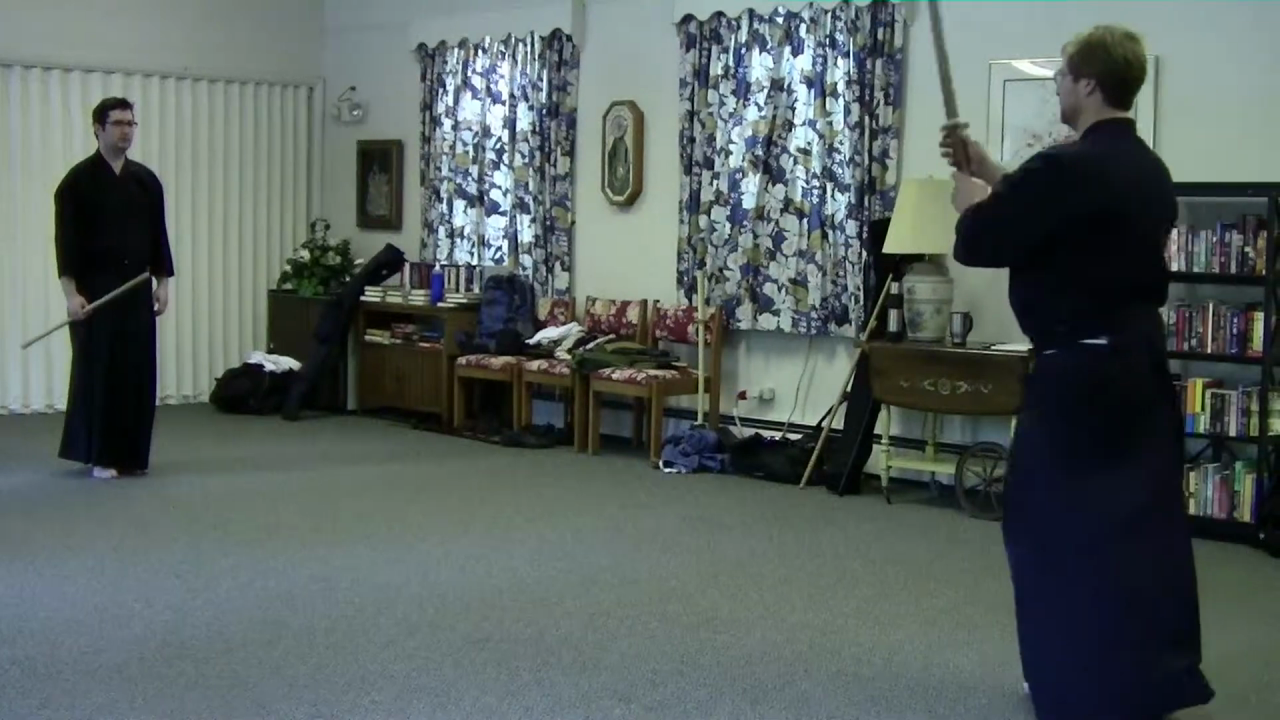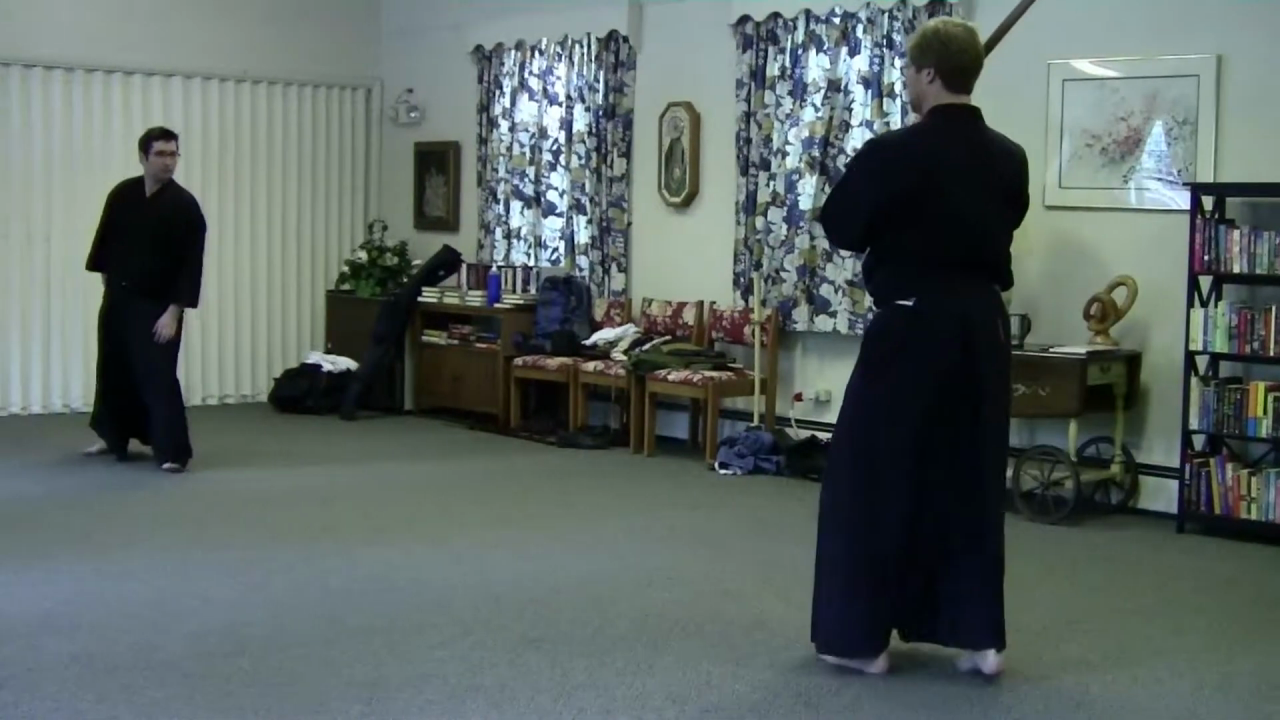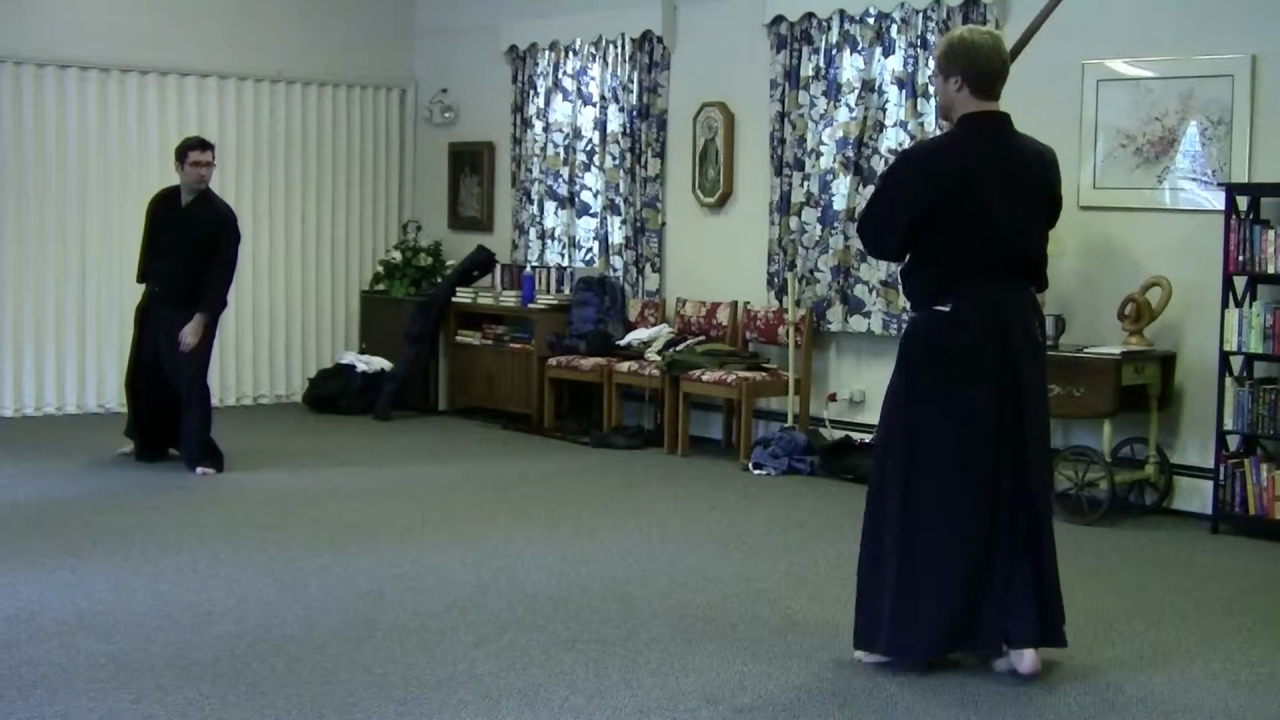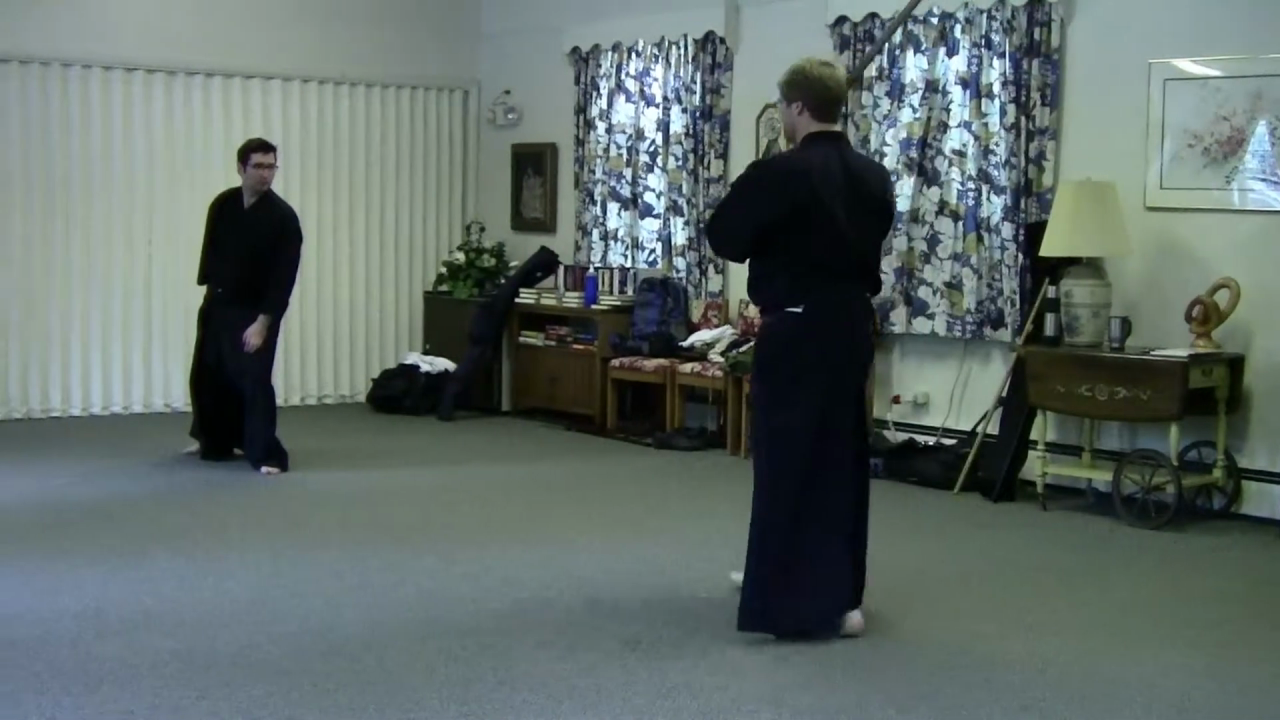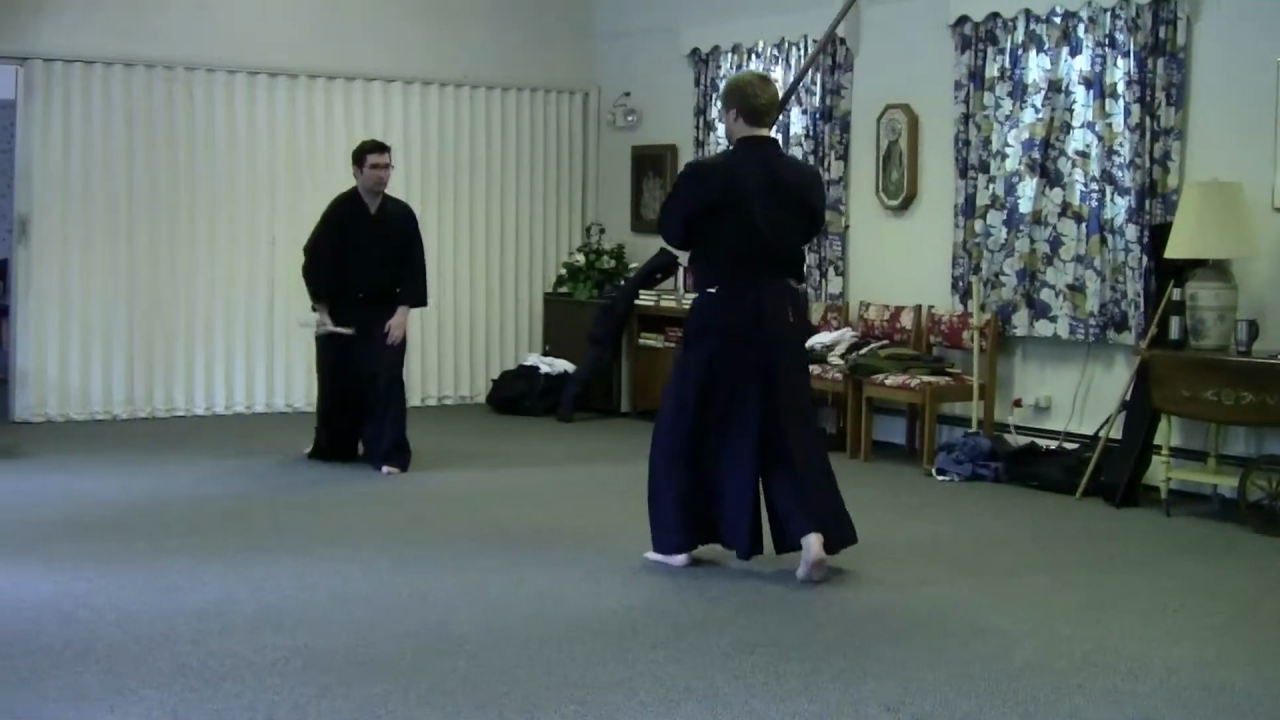
dt=1s
person 1, frame 1
left shoulder: (1069, 166)
right shoulder: (1146, 170)
left elbow: (982, 240)
left wrist: (970, 199)
right wrist: (990, 172)
left hip: (1083, 366)
right hip: (1133, 361)
left knee: (1067, 524)
right knee: (1128, 522)
person 1, frame 2
left shoulder: (892, 153)
right shoulder: (1008, 158)
left elbow: (840, 227)
left hip: (911, 327)
right hip: (981, 327)
left knee: (873, 477)
right knee: (971, 482)
left ankle: (860, 635)
right ankle: (977, 636)
person 1, frame 3
left shoulder: (929, 161)
right shoulder: (1040, 161)
left elbow: (876, 237)
left hip: (948, 331)
right hip: (1017, 330)
left knee: (917, 477)
right knee: (1016, 479)
left ankle: (901, 633)
right ankle: (1021, 635)
person 1, frame 4
left shoulder: (777, 173)
right shoulder: (874, 176)
left elbow: (724, 239)
left hip: (798, 329)
right hip: (853, 324)
left knee: (796, 459)
right knee: (839, 450)
left ankle: (822, 603)
right ankle: (830, 587)
person 1, frame 5
left shoulder: (706, 174)
right shoulder: (805, 177)
left elbow: (672, 230)
left hip: (722, 310)
right hip: (780, 308)
left knee: (687, 421)
right knee: (788, 424)
left ankle: (675, 539)
right ankle: (811, 532)
person 2, frame 1
left shoulder: (145, 179)
right shoulder: (79, 179)
left elbow: (158, 235)
right elbow: (66, 240)
left wrist: (162, 282)
right wrist: (71, 292)
left hip: (136, 289)
right hip: (94, 290)
left knee: (138, 371)
right knee: (97, 371)
left ankle: (130, 454)
right ankle: (100, 455)
person 2, frame 2
left shoulder: (184, 206)
right shoulder: (121, 194)
left elbow: (191, 263)
right elbow: (104, 239)
left wrist: (175, 311)
right wrist: (107, 280)
left hip: (158, 303)
right hip: (119, 296)
left knee: (159, 372)
right knee: (113, 369)
left ankle: (172, 451)
right ankle: (113, 436)
person 2, frame 3
left shoulder: (221, 215)
right shoulder: (161, 202)
left elbow: (221, 275)
right elbow: (149, 251)
left wrist: (199, 321)
right wrist: (149, 289)
left hip: (193, 310)
right hip: (155, 303)
left knee: (190, 379)
right knee: (144, 375)
left ankle: (202, 455)
right ankle: (148, 442)
person 2, frame 4
left shoulder: (283, 217)
right shoulder: (222, 205)
left elbow: (284, 276)
right elbow: (210, 252)
left wrist: (263, 322)
right wrist: (211, 291)
left hip: (255, 312)
right hip: (217, 306)
left knee: (254, 379)
right knee: (208, 376)
left ankle: (266, 454)
right ankle: (214, 442)
person 2, frame 5
left shoulder: (402, 214)
right shoulder: (339, 212)
left elbow: (413, 267)
right elbow: (316, 262)
left wrist: (403, 311)
right wrist: (322, 311)
left hip: (384, 312)
right hip: (341, 313)
left knee: (386, 380)
right knee: (336, 382)
left ankle: (388, 453)
right ankle: (333, 447)
